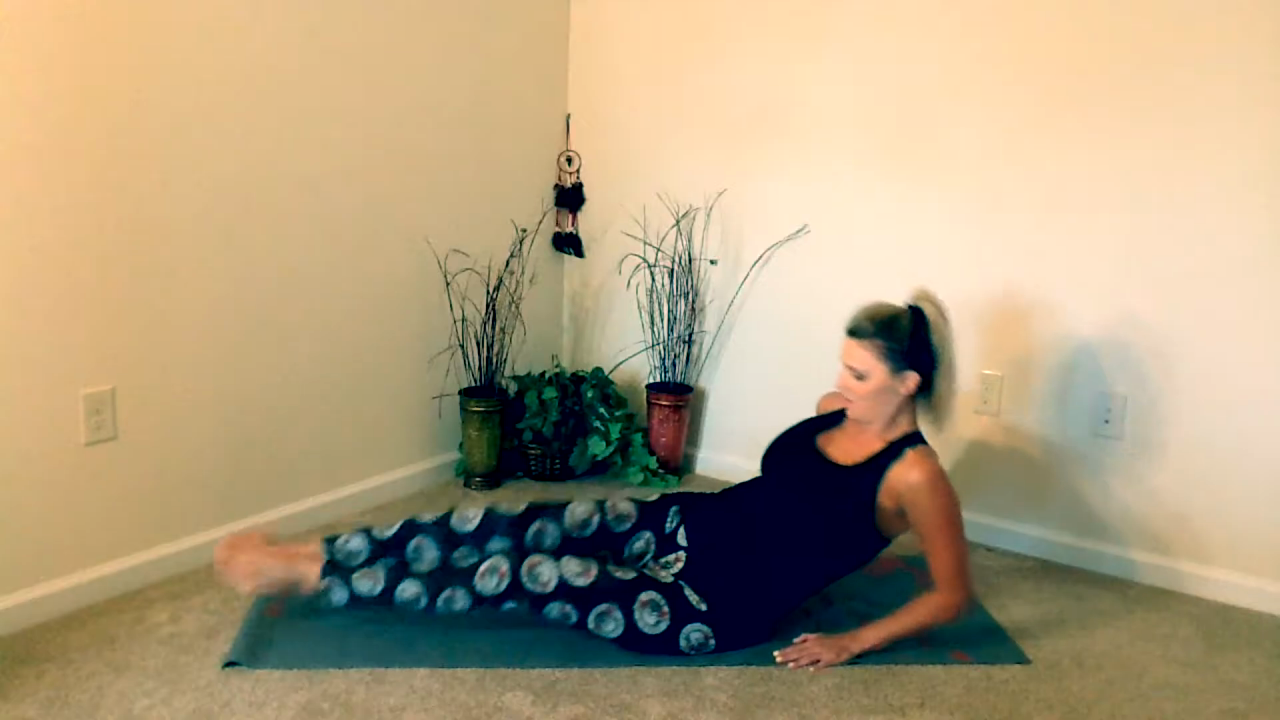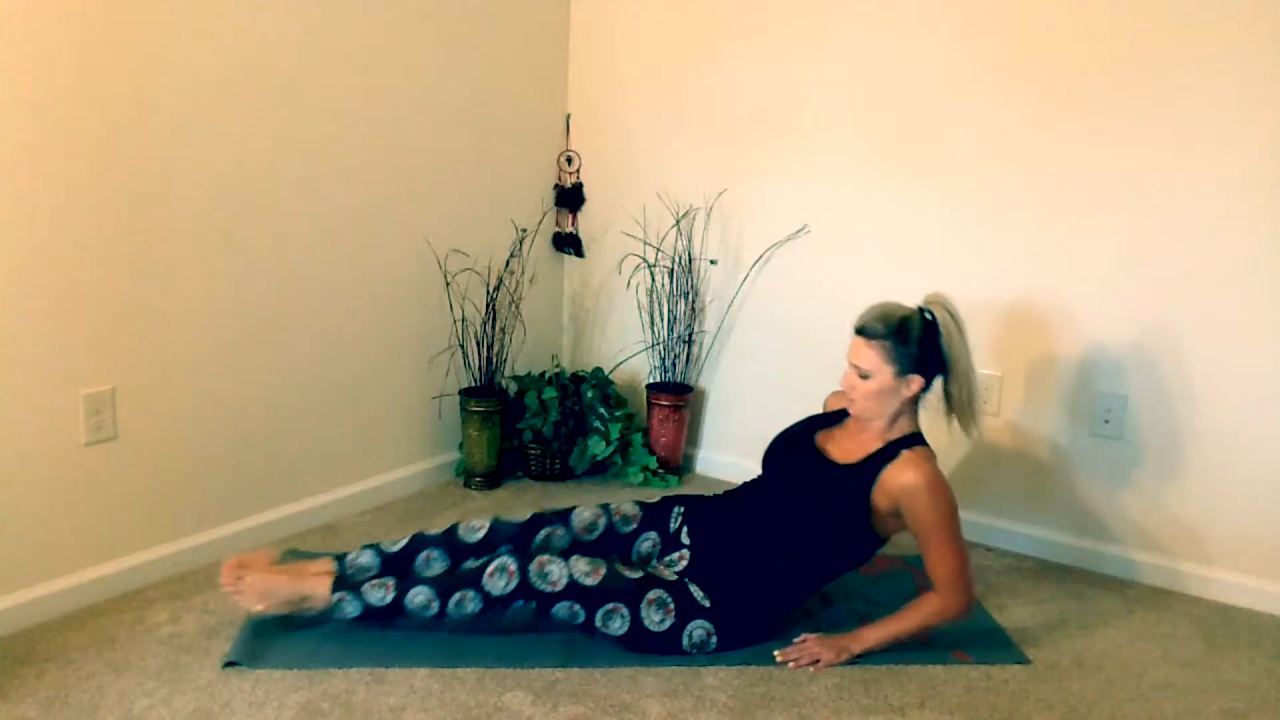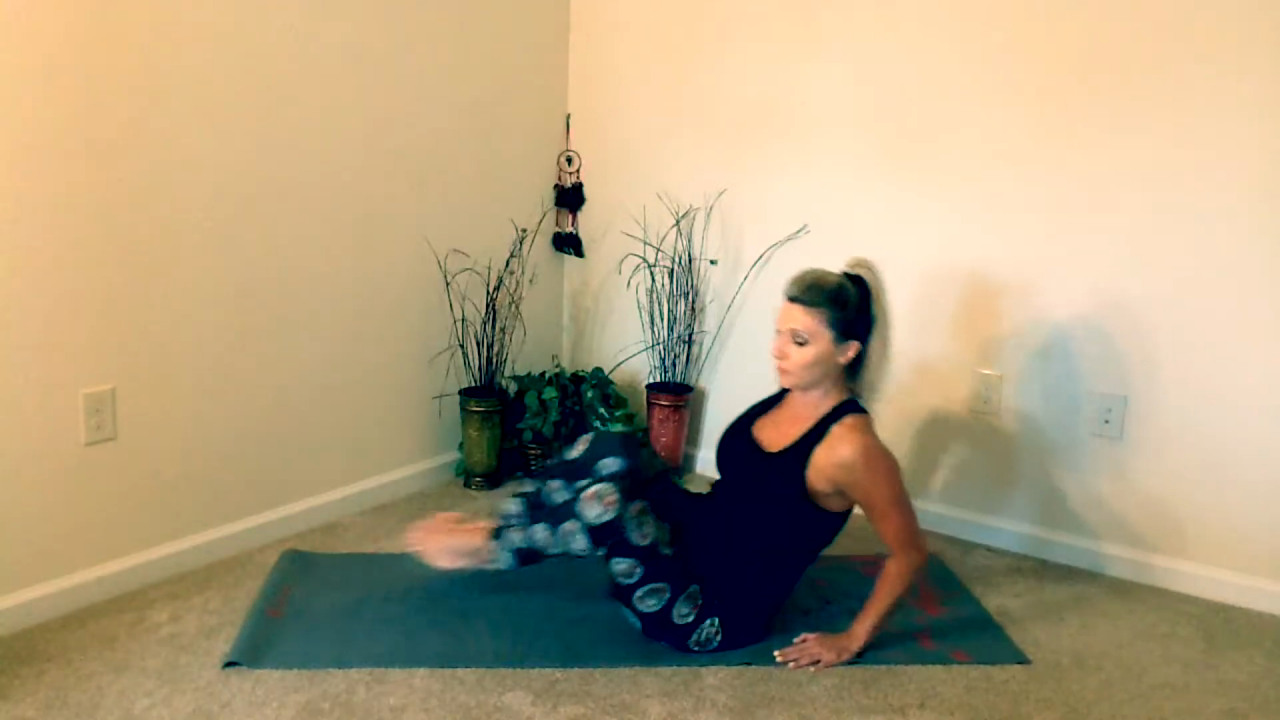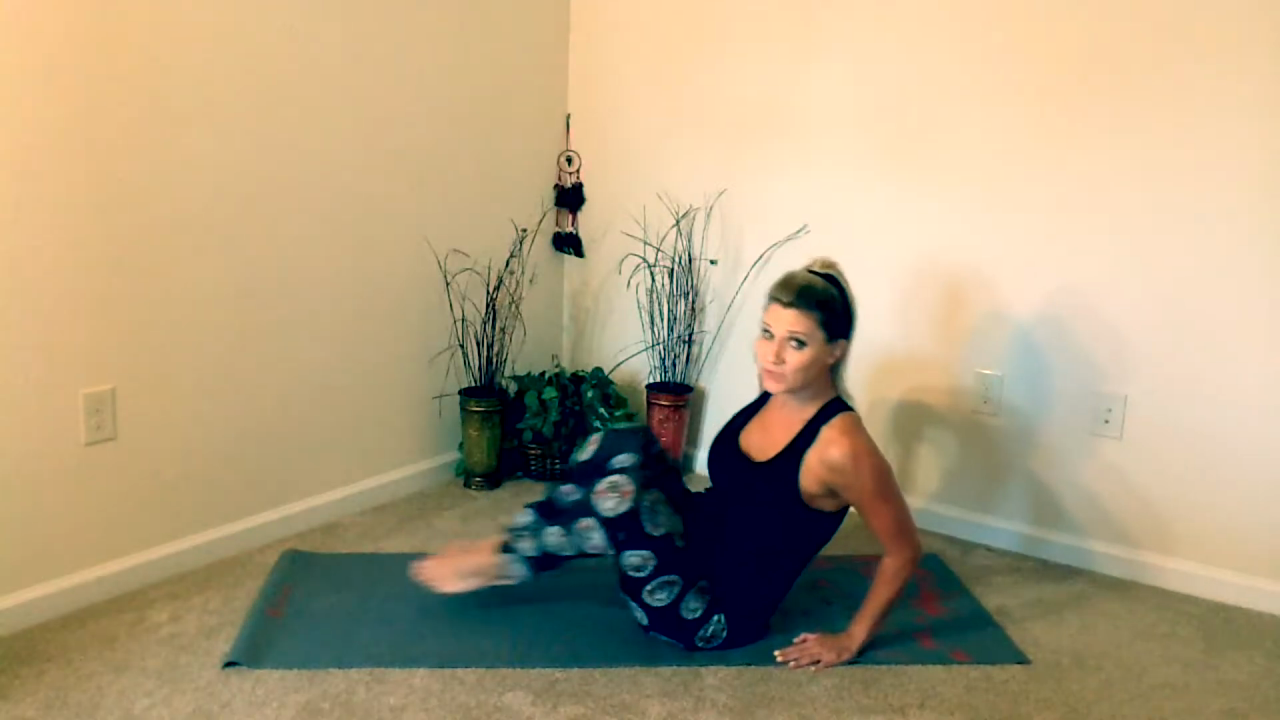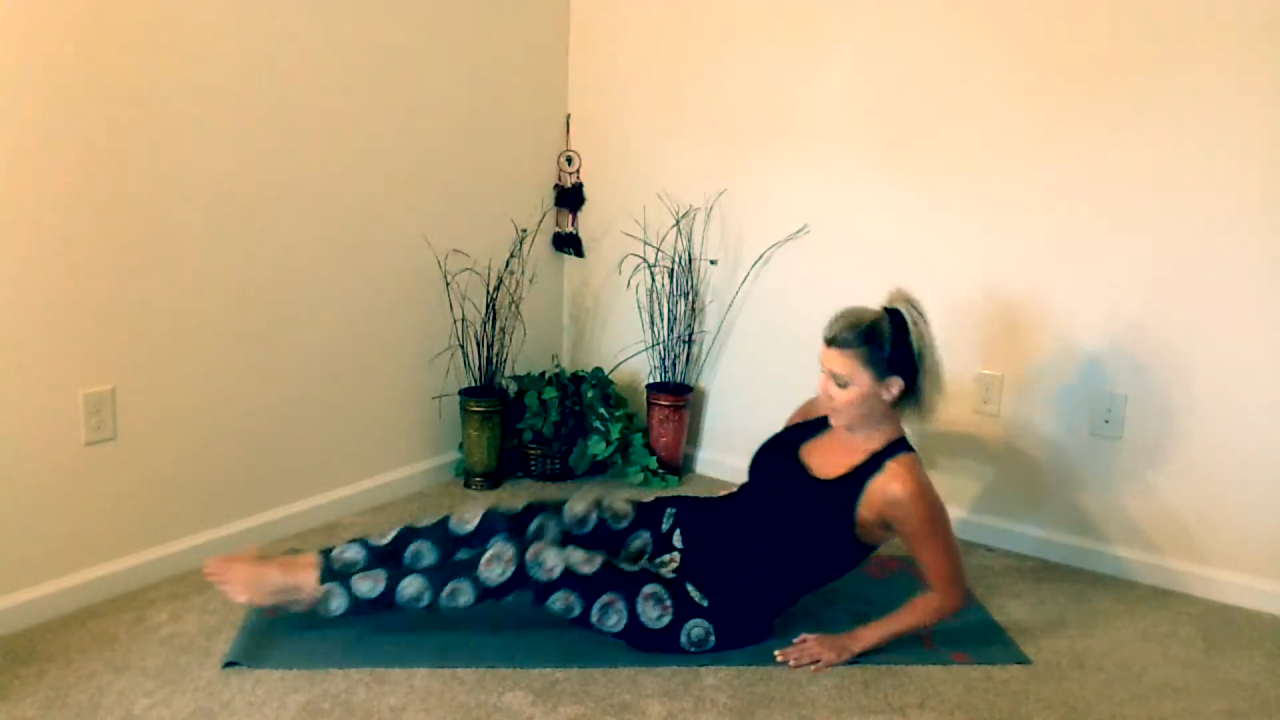
dt=0.3s
person 1, frame 1
left shoulder: (914, 476)
right shoulder: (840, 412)
left elbow: (950, 589)
left wrist: (850, 645)
left hip: (714, 612)
right hip: (689, 528)
left knee: (518, 574)
right knee: (517, 529)
left ankle: (317, 577)
right ankle: (318, 560)
person 1, frame 2
left shoulder: (912, 478)
right shoulder: (844, 410)
left elbow: (954, 594)
left wrist: (852, 642)
left hip: (718, 612)
right hip: (691, 531)
left knee: (527, 577)
right knee: (512, 538)
left ankle: (323, 597)
right ankle: (325, 576)
person 1, frame 3
left shoulder: (848, 446)
right shoulder: (799, 389)
left elbow: (908, 554)
left wrist: (851, 640)
left hip: (708, 613)
right hip: (703, 529)
left knee: (611, 488)
right knee: (612, 454)
left ankle: (497, 547)
right ankle: (501, 534)
person 1, frame 4
left shoulder: (843, 448)
right shoulder: (779, 390)
left elbow: (902, 553)
left wrist: (849, 640)
left hip: (711, 611)
left knee: (625, 481)
right knee: (625, 451)
left ankle: (505, 560)
right ankle: (515, 546)
person 1, frame 5
left shoulder: (897, 488)
right shoulder: (822, 416)
left elbow: (948, 591)
left wrist: (850, 642)
left hip: (709, 614)
right hip: (687, 533)
left knee: (521, 560)
right knee: (518, 525)
left ankle: (313, 590)
right ankle: (316, 570)
